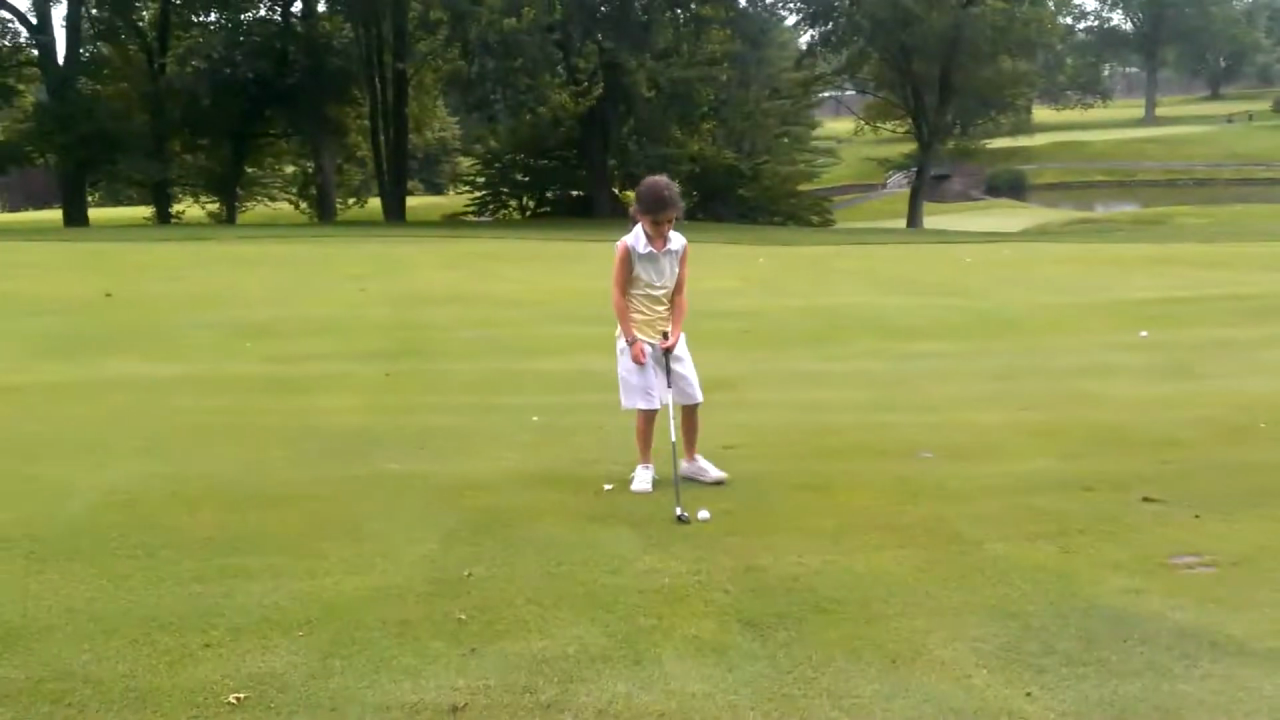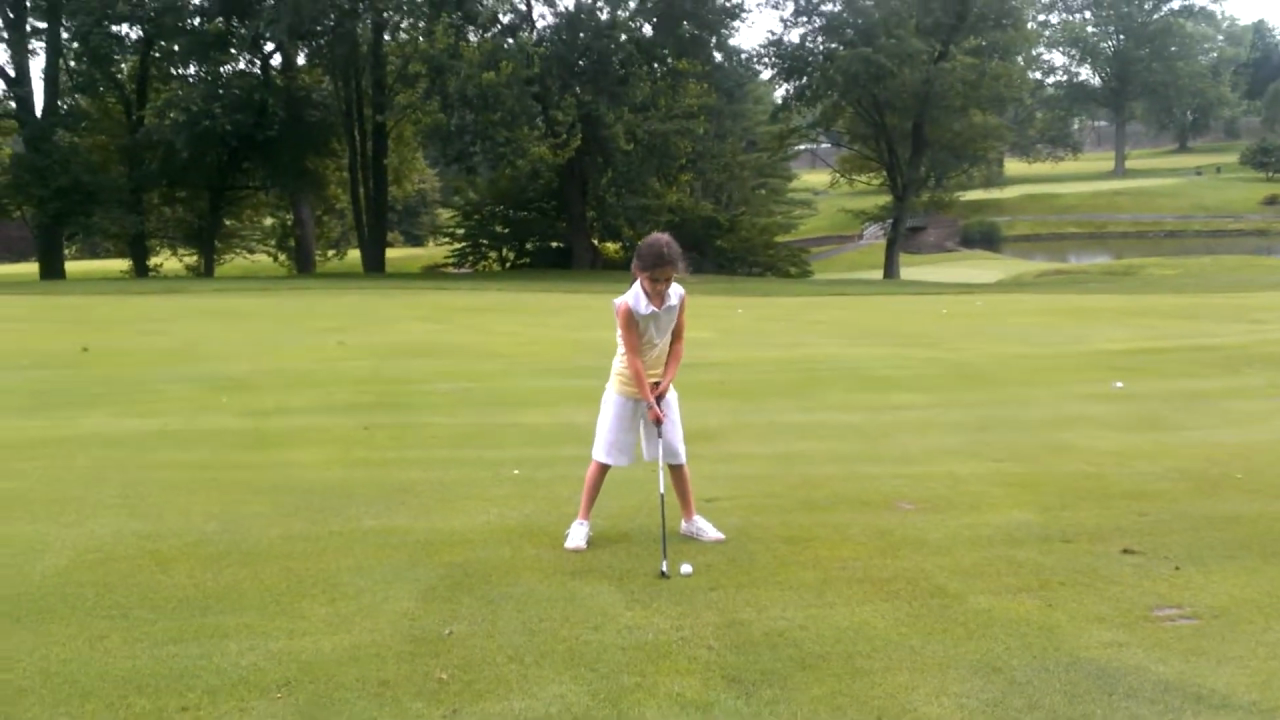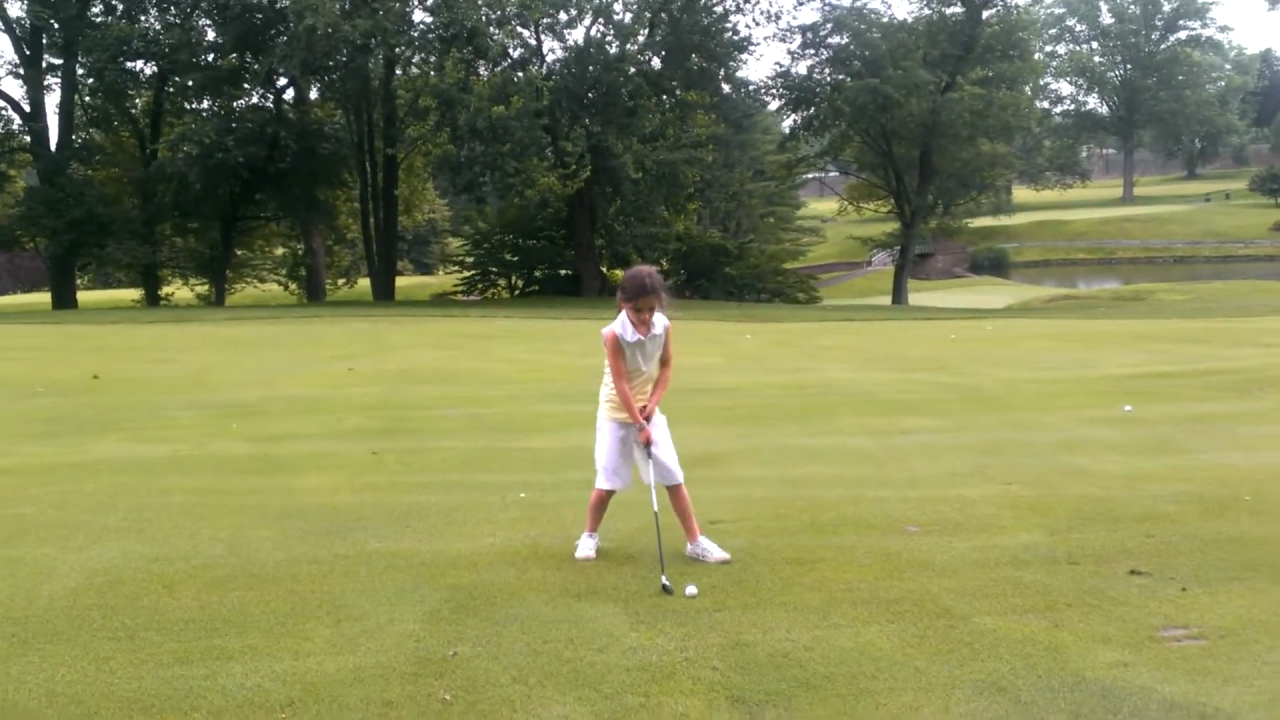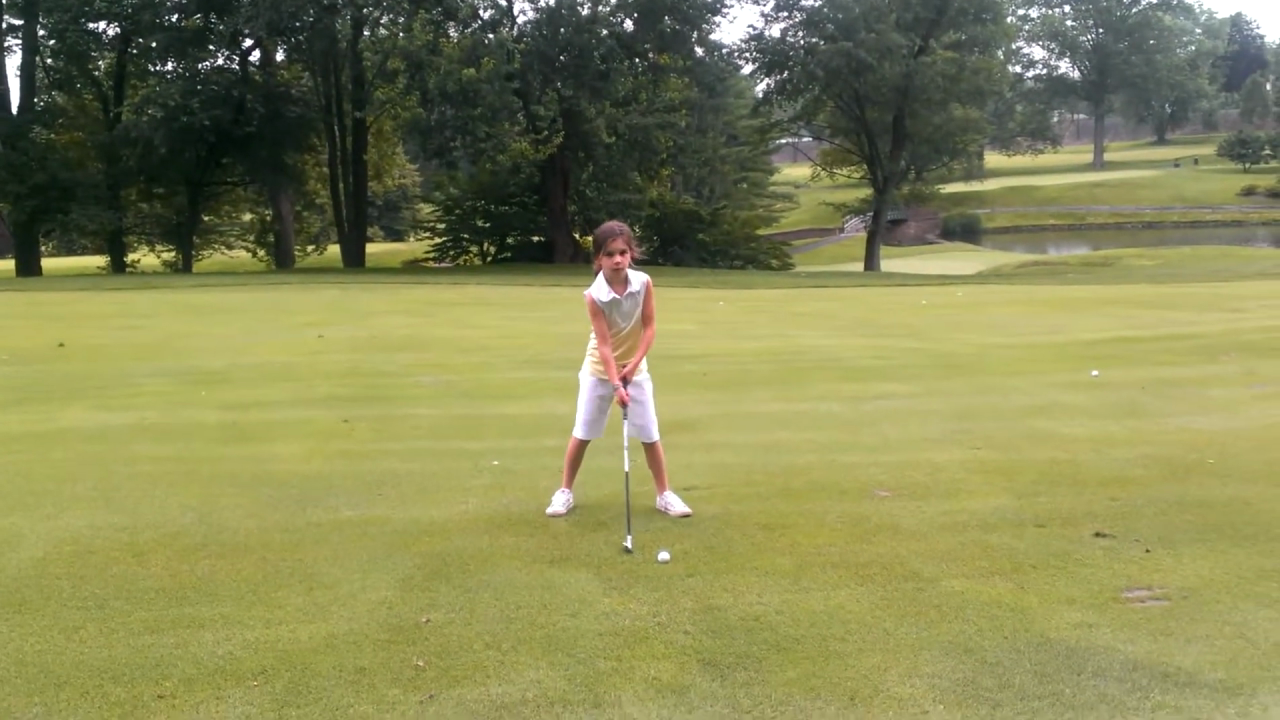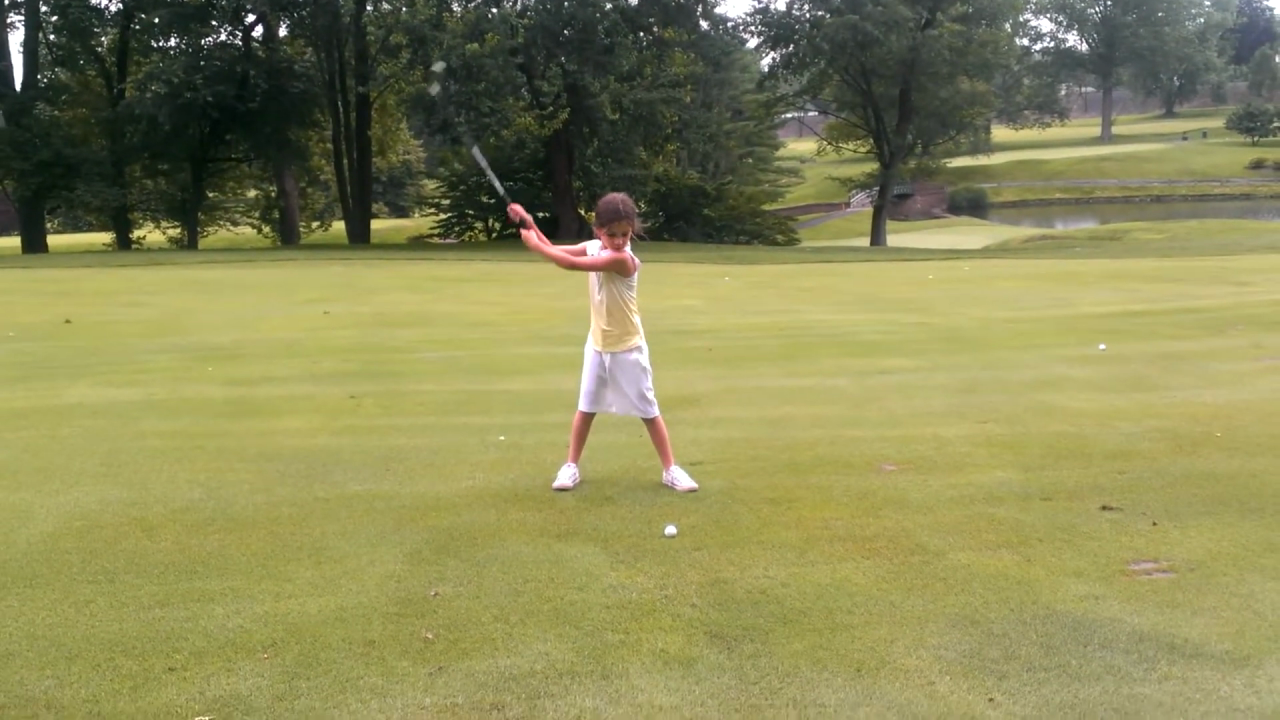
dt=0.7s
person 1, frame 1
left shoulder: (679, 245)
right shoulder: (627, 247)
left elbow: (679, 293)
right elbow: (619, 296)
left wrist: (675, 333)
right wrist: (632, 339)
left hip: (669, 333)
right hip: (637, 335)
left knee: (691, 397)
right knee: (647, 404)
left ankle: (691, 460)
right ankle: (644, 466)
person 1, frame 2
left shoulder: (678, 297)
right shoulder: (627, 306)
left elbow: (677, 342)
right elbow: (633, 357)
left wrist: (666, 381)
right wrist: (648, 402)
left hip: (661, 387)
right hip: (625, 388)
left knee: (676, 456)
right knee: (603, 457)
left ankle: (690, 519)
right ankle: (581, 523)
person 1, frame 3
left shoulder: (662, 326)
right shoulder: (613, 334)
left elbow: (665, 367)
right elbow: (620, 384)
left wrist: (651, 405)
right wrist: (638, 424)
left hip: (649, 412)
right hip: (615, 415)
left knee: (674, 478)
right knee: (606, 484)
left ankle: (695, 541)
right ankle: (590, 536)
person 1, frame 4
left shoulder: (643, 283)
right shoulder: (594, 294)
left elbow: (648, 327)
right elbow: (601, 343)
left wrist: (634, 363)
right wrist: (614, 383)
left hip: (634, 370)
right hip: (601, 371)
left knee: (649, 435)
right knee: (581, 433)
left ankle: (664, 494)
right ankle: (565, 491)
person 1, frame 5
left shoulder: (623, 259)
right shoulder: (592, 248)
left elbow: (570, 263)
right elbow: (555, 251)
left wrist: (537, 246)
right wrist: (530, 225)
left hip: (627, 347)
right hip: (598, 344)
left knee: (648, 409)
right knee: (586, 407)
left ankle: (670, 469)
right ankle: (571, 465)
